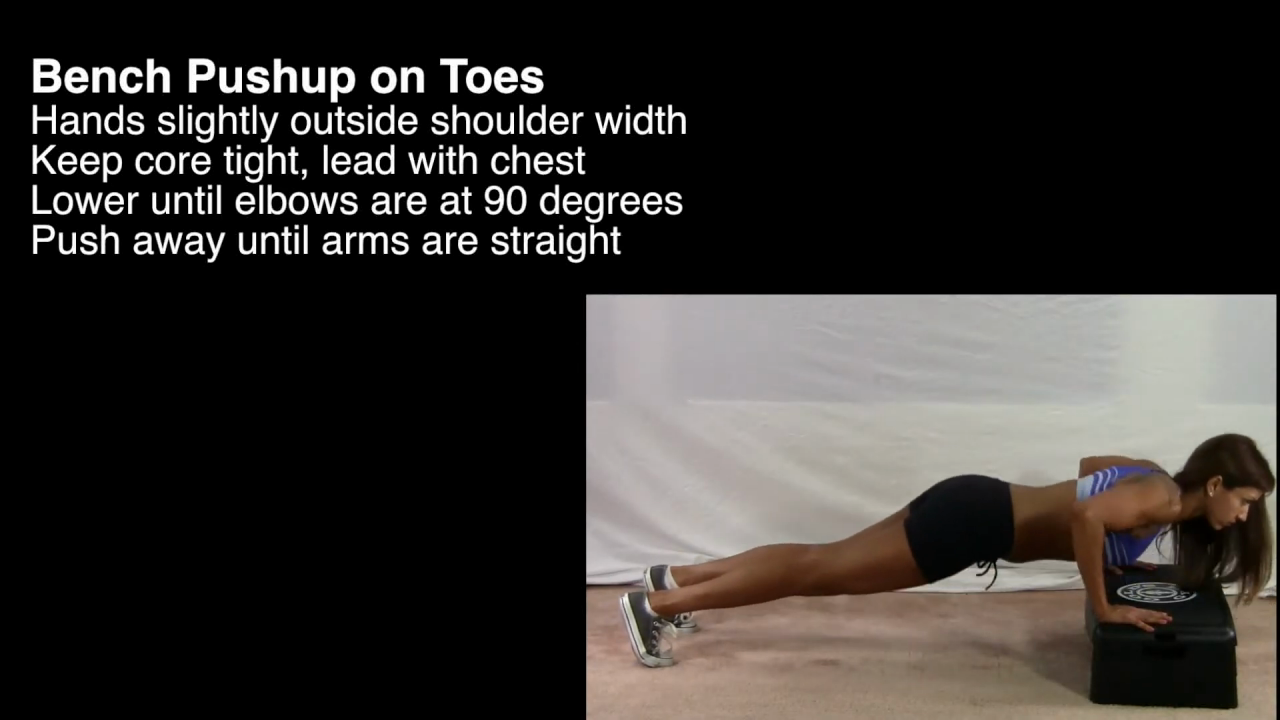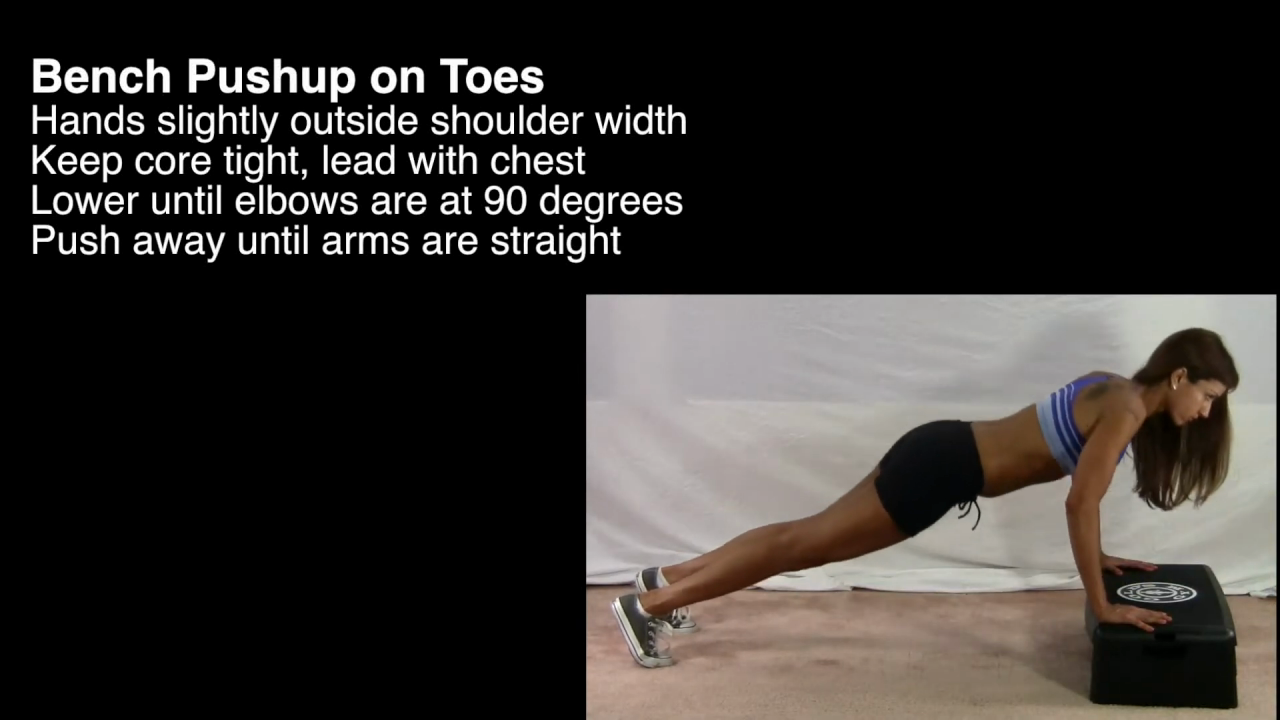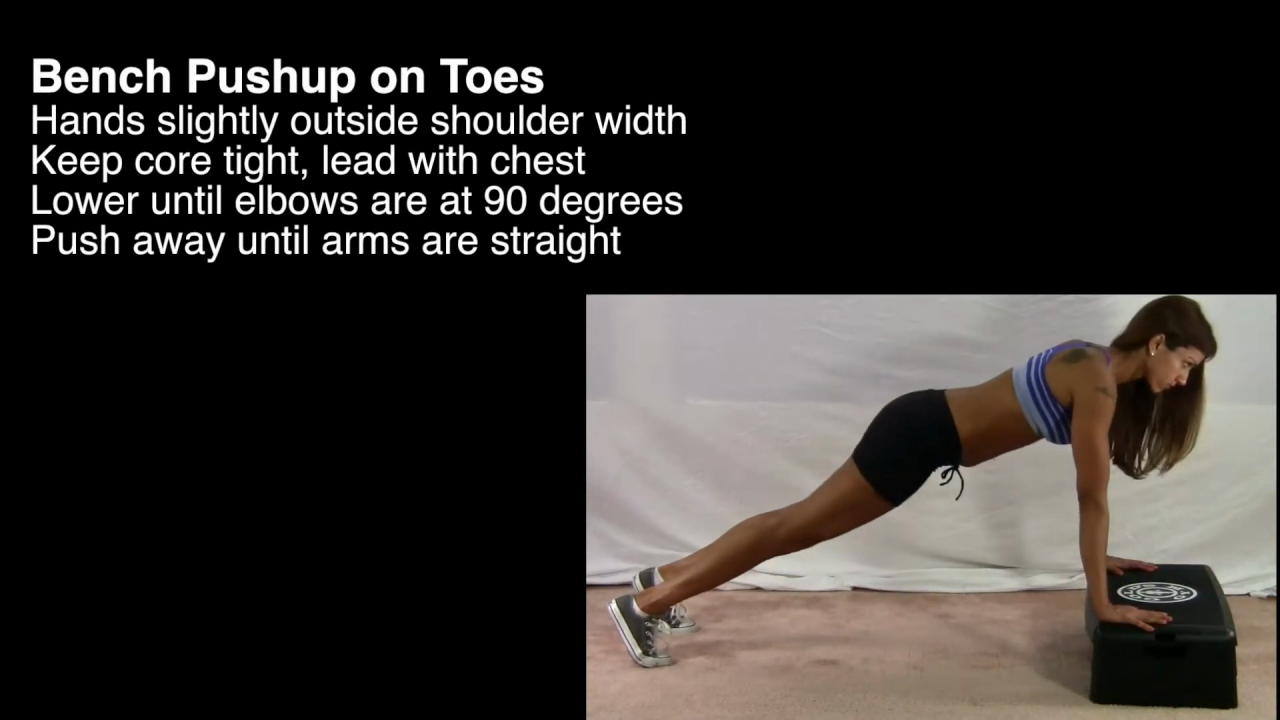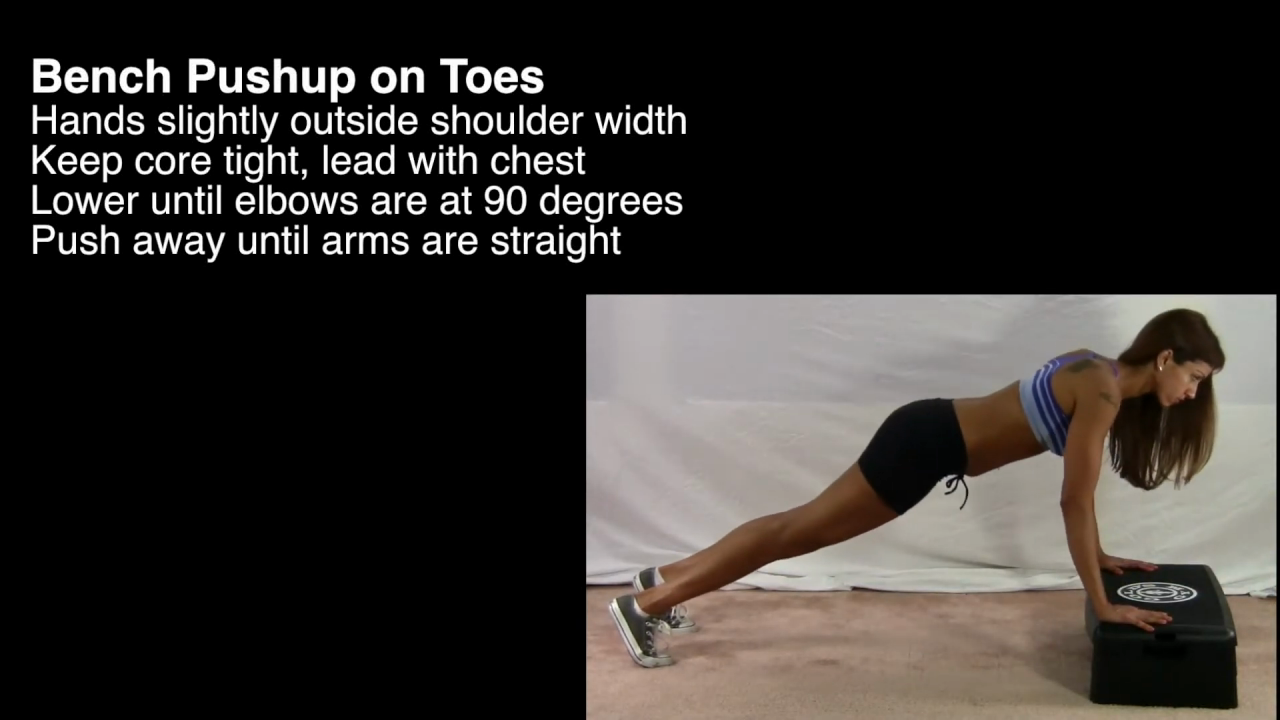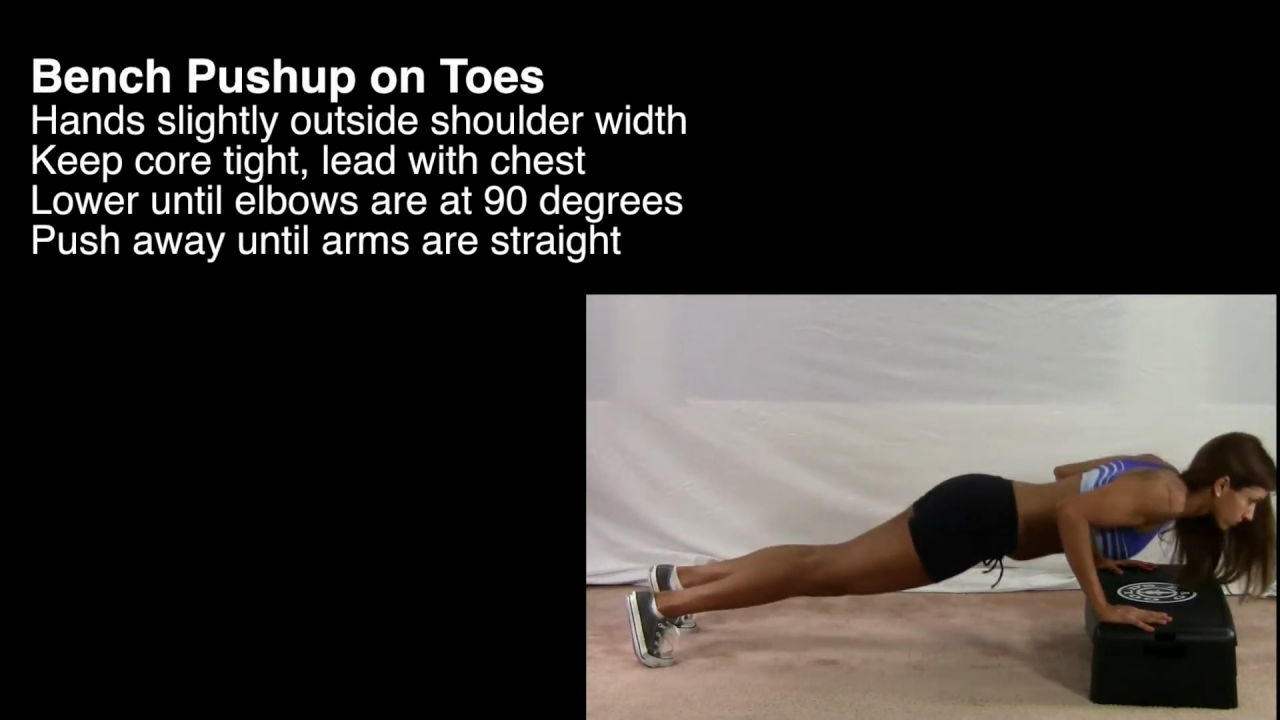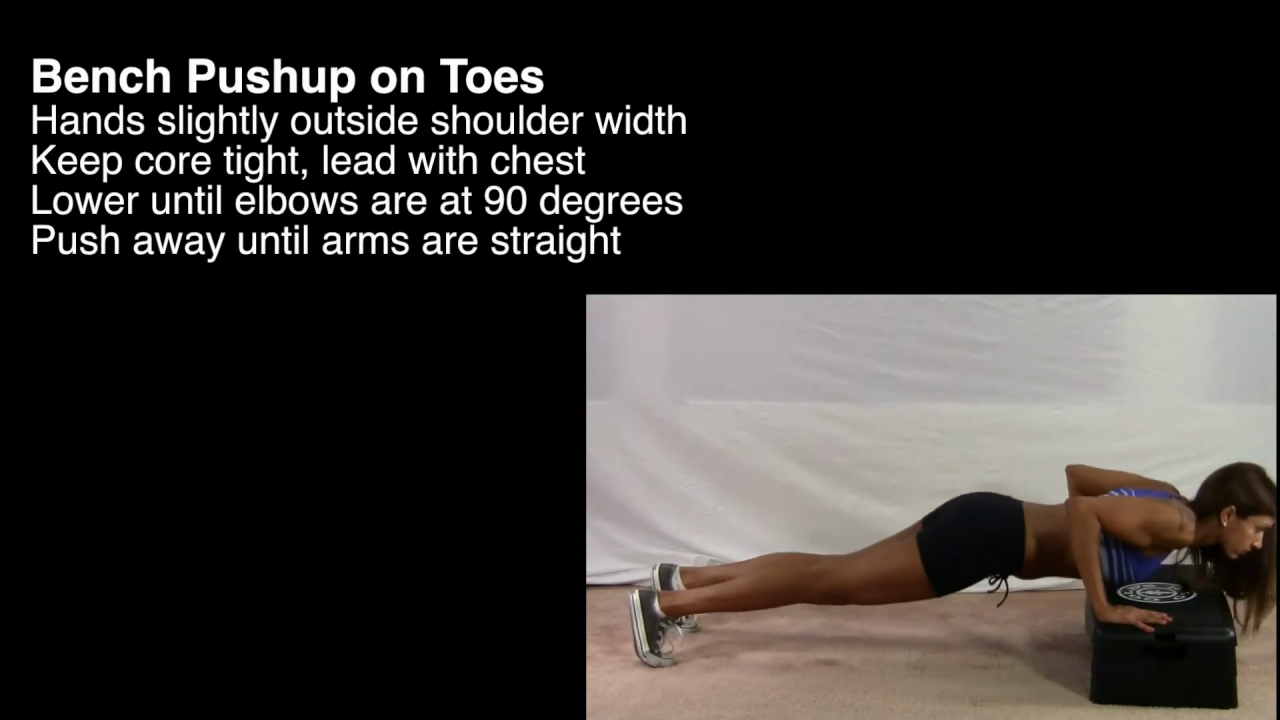
dt=0.5s
person 1, frame 1
left shoulder: (1157, 477)
right shoulder: (1161, 500)
right elbow: (1084, 515)
left wrist: (1109, 555)
right wrist: (1103, 608)
left hip: (975, 506)
right hip: (973, 523)
left knee: (822, 560)
right knee: (818, 571)
left ankle: (674, 578)
right ankle: (656, 604)
person 1, frame 2
left shoulder: (1120, 392)
right shoulder: (1125, 410)
left elbow: (1080, 503)
right elbow: (1078, 506)
left wrist: (1098, 557)
right wrist: (1101, 605)
left hip: (943, 451)
right hip: (943, 467)
left knee: (806, 533)
right knee: (804, 547)
left ankle: (665, 580)
right ankle: (647, 606)
person 1, frame 3
left shoulder: (1099, 363)
right shoulder: (1099, 383)
left elbow: (1090, 489)
right elbow: (1093, 497)
left wrist: (1103, 558)
right wrist: (1102, 604)
left hip: (927, 422)
right hip: (921, 434)
left knee: (796, 522)
right knee: (794, 528)
left ankle: (661, 580)
right ankle: (644, 603)
person 1, frame 4
left shoulder: (1107, 376)
right shoulder: (1103, 393)
left elbow: (1075, 486)
right elbow: (1074, 501)
left wrist: (1097, 556)
right wrist: (1102, 603)
left hip: (934, 432)
right hip: (927, 443)
left knee: (798, 526)
right knee: (795, 533)
left ankle: (662, 581)
right ankle: (645, 604)
person 1, frame 5
left shoulder: (1163, 474)
right shoulder: (1164, 497)
right elbow: (1068, 517)
left wrist: (1101, 558)
right wrist: (1103, 608)
left hip: (978, 504)
right hip: (978, 521)
left knee: (828, 561)
right knee: (825, 573)
left ankle: (679, 578)
right ankle: (661, 604)
person 1, frame 6
left shoulder: (1170, 497)
right shoulder: (1174, 523)
left elbow: (1077, 474)
right elbow: (1084, 512)
left wrist: (1097, 559)
right wrist: (1104, 606)
left hip: (988, 521)
right hip: (984, 537)
left knee: (832, 569)
right knee: (829, 581)
left ankle: (682, 580)
right ankle: (662, 605)
